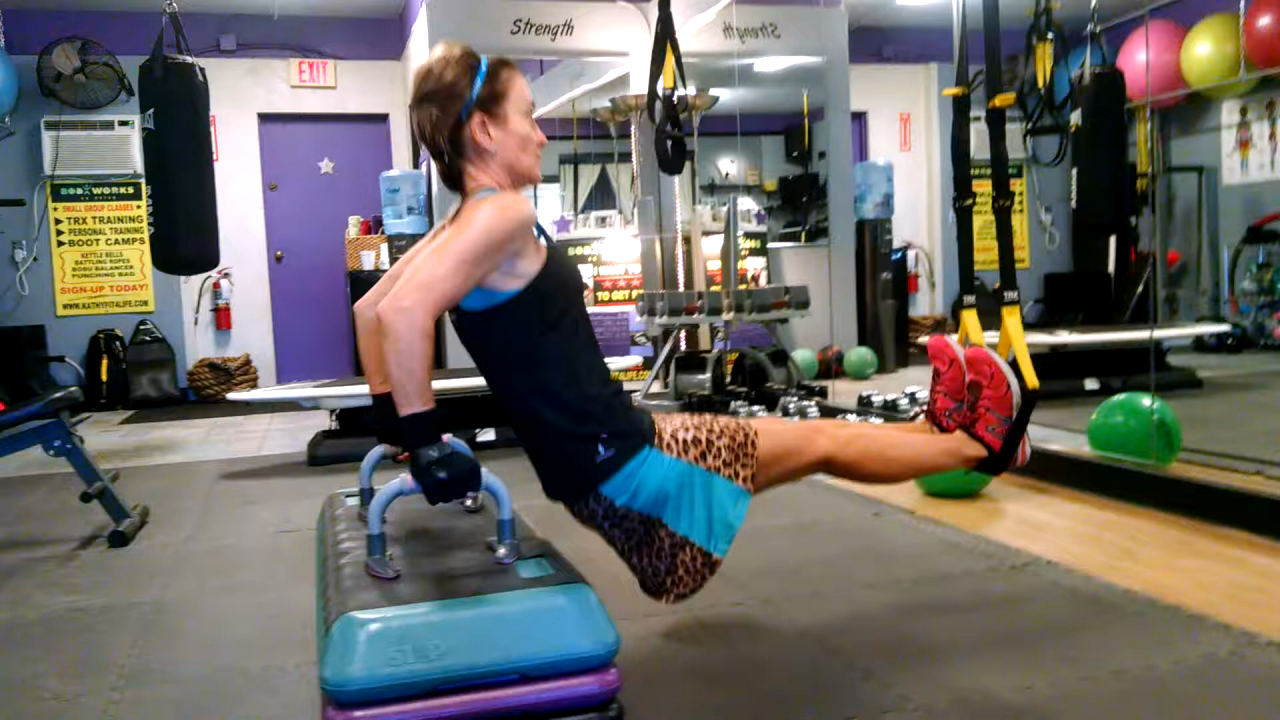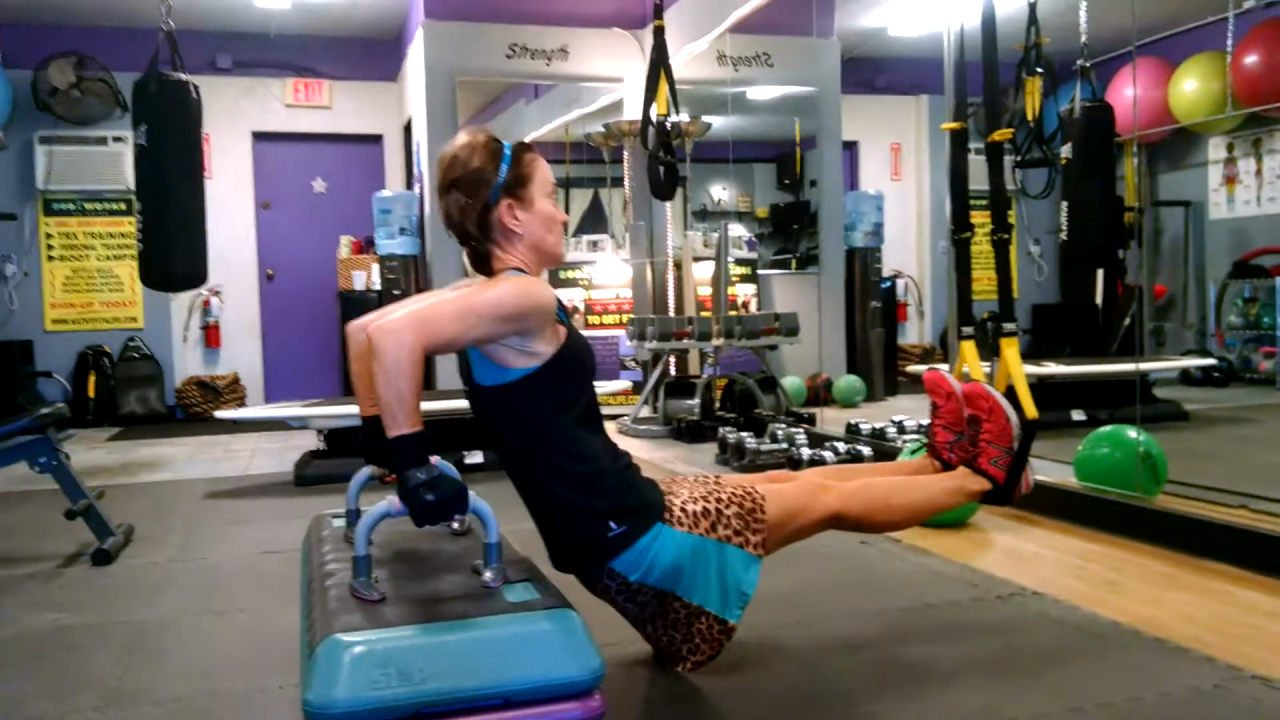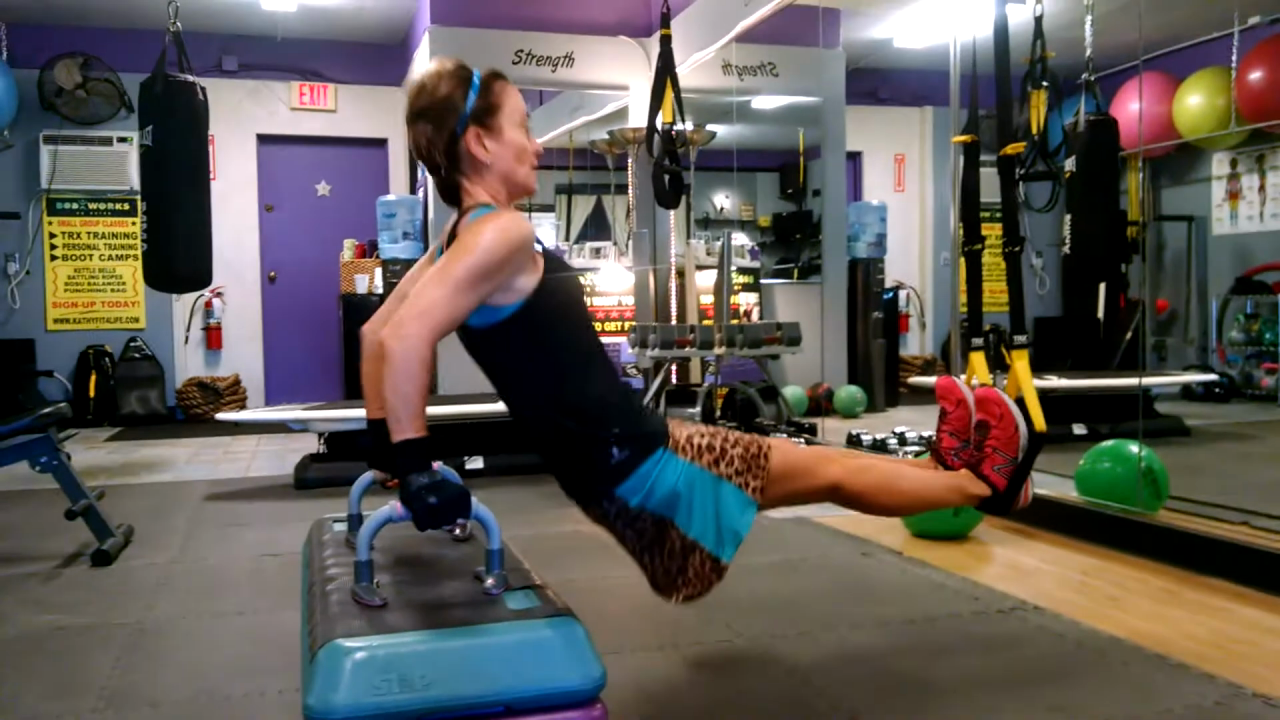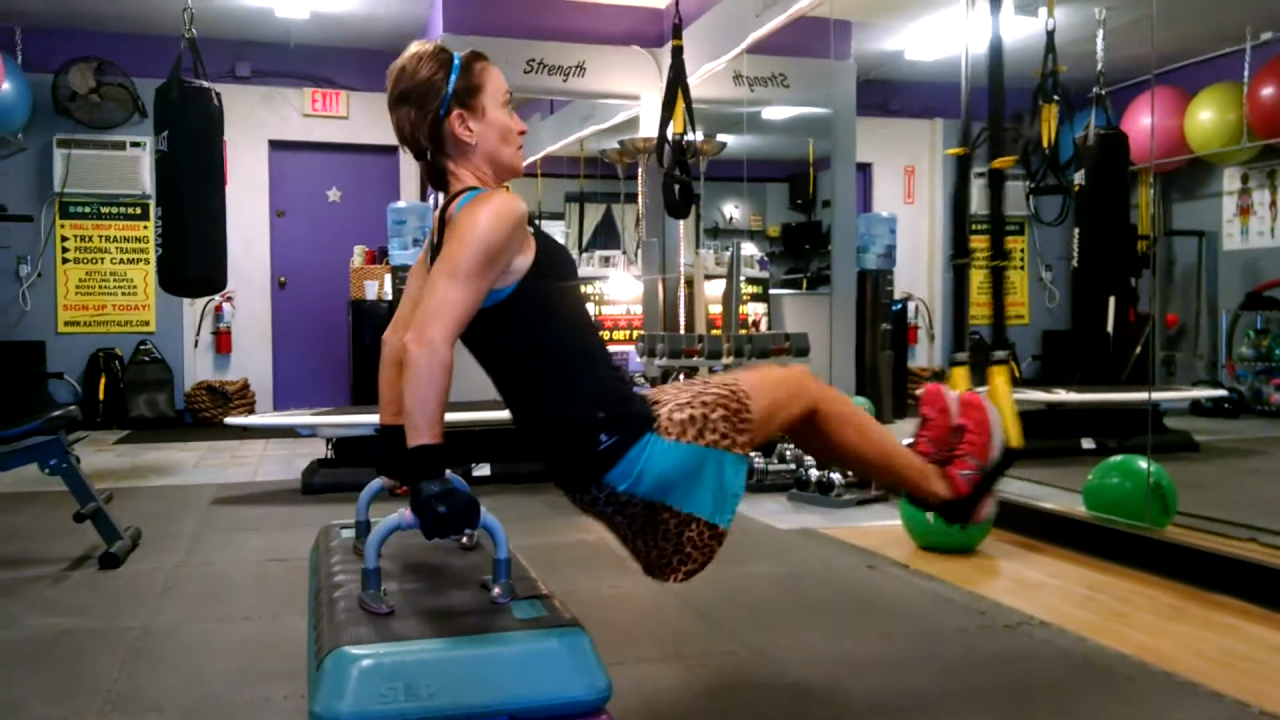
dt=0.4s
person 1, frame 1
left shoulder: (463, 225)
right shoulder: (502, 215)
left elbow: (370, 313)
right elbow: (405, 314)
left wrist: (397, 427)
right wrist: (426, 442)
left hip: (601, 457)
right hip: (618, 467)
left knee: (784, 429)
right knee: (819, 442)
left ankle: (939, 427)
right ankle: (978, 445)
person 1, frame 2
left shoulder: (484, 294)
right shoulder: (524, 298)
left elbow: (361, 334)
right elbow: (389, 335)
left wrist: (385, 449)
right wrist: (413, 466)
left hip: (616, 517)
right hip: (627, 537)
left knee: (787, 481)
right knee: (825, 499)
left ankle: (940, 463)
right ankle: (979, 478)
person 1, frame 3
left shoulder: (462, 237)
right shoulder: (500, 234)
left elbow: (375, 336)
right elbow: (402, 342)
left wrist: (388, 449)
right wrist: (415, 465)
left hip: (608, 461)
right hip: (630, 466)
left knee: (797, 455)
right knee: (824, 466)
left ankle: (941, 472)
right ankle: (981, 486)
person 1, frame 4
left shoulder: (456, 222)
right shoulder: (493, 215)
left elbow: (398, 341)
right elbow: (427, 345)
left wrist: (397, 457)
right wrist: (430, 477)
left hip: (594, 450)
right hip: (623, 455)
left knee: (777, 390)
right knee: (800, 389)
left ankle: (909, 464)
right ankle: (944, 484)
